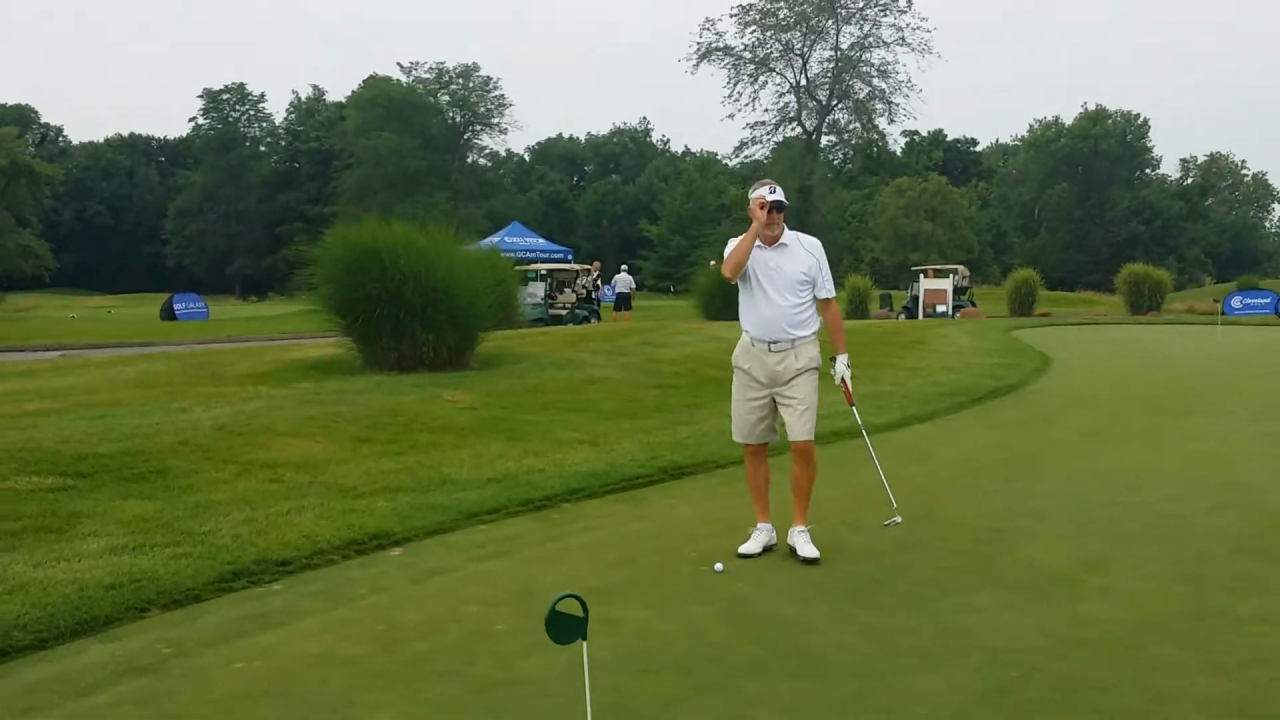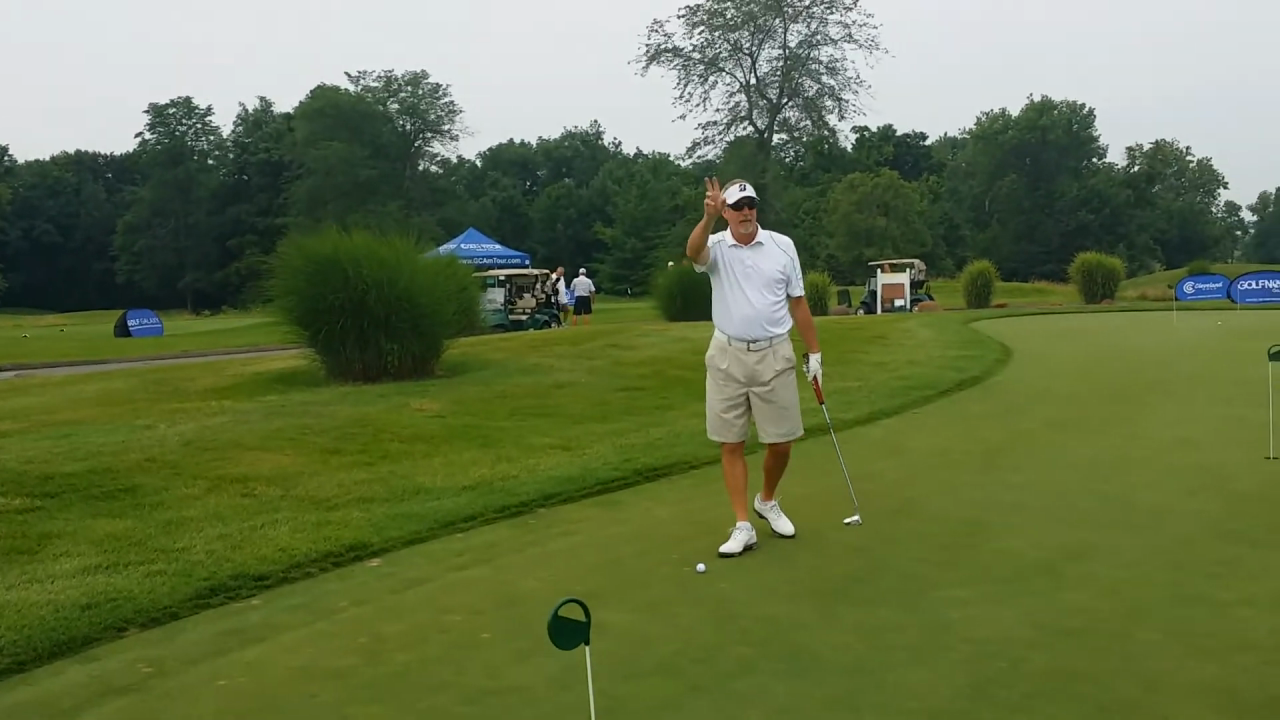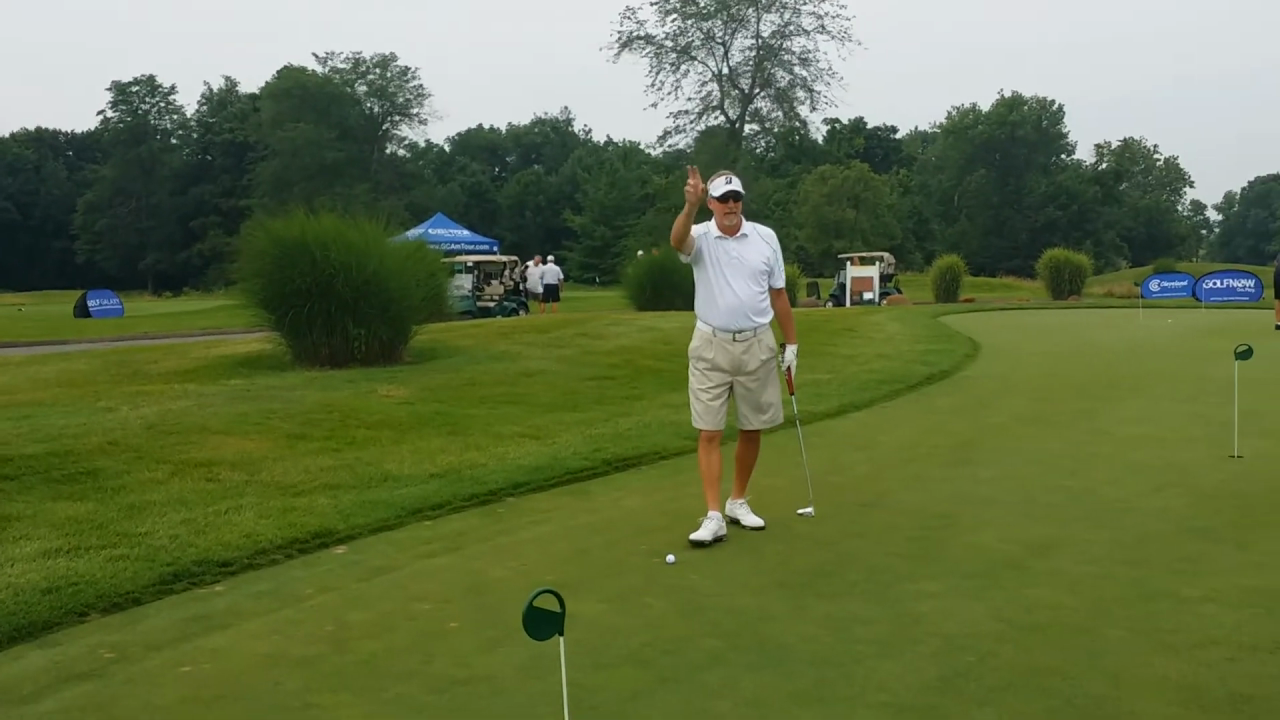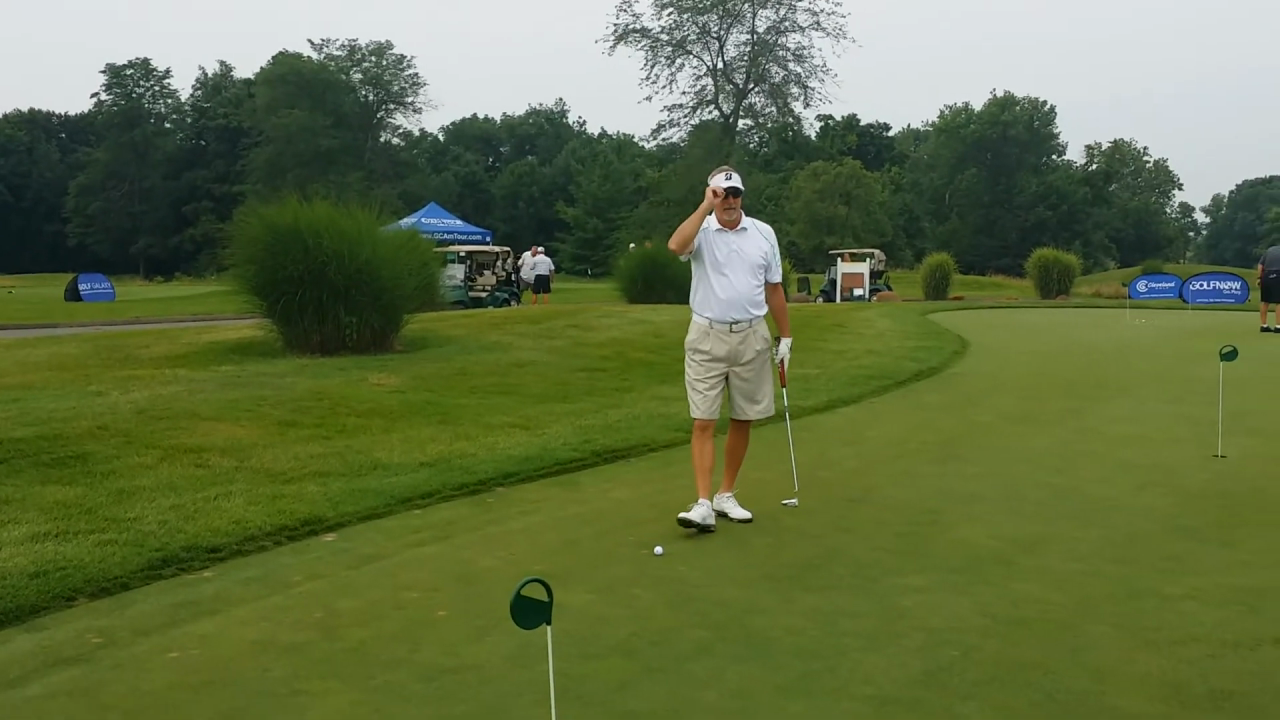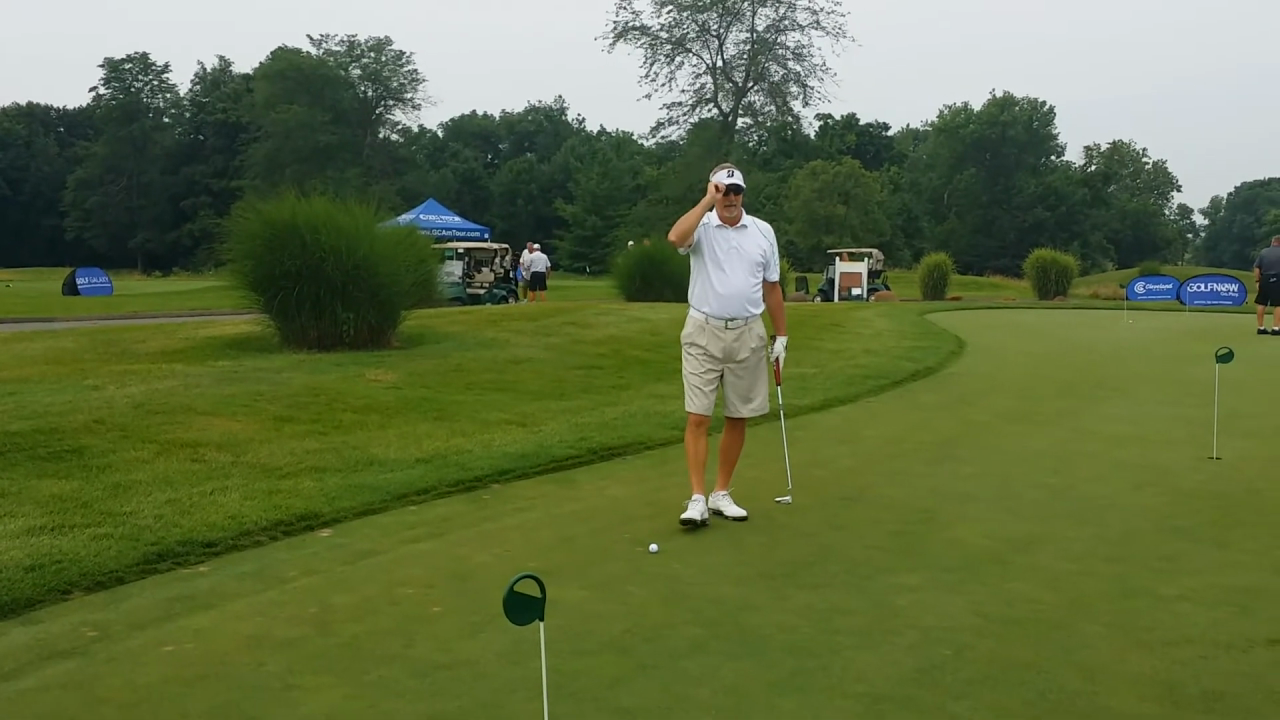
dt=0.3s
person 1, frame 1
left shoulder: (810, 246)
right shoulder: (739, 245)
left elbow: (828, 305)
right elbow: (729, 272)
left wrist: (842, 356)
right wrist: (756, 226)
left hip: (798, 357)
right hip: (752, 357)
left knee: (803, 445)
right knee: (753, 447)
left ankle: (800, 530)
right ankle: (764, 529)
person 1, frame 2
left shoulder: (783, 245)
right shoulder: (715, 247)
left elbow: (798, 304)
right elbow: (693, 251)
left wrist: (814, 353)
right wrist: (709, 215)
left hip: (774, 355)
right hip: (727, 357)
left knee: (780, 442)
right knee: (731, 446)
left ankle: (768, 501)
right ankle: (743, 527)
person 1, frame 3
left shoulder: (766, 237)
right shoulder: (700, 237)
left elbow: (779, 295)
right elbow: (677, 241)
left wrist: (791, 344)
right wrist: (690, 205)
left hip: (757, 345)
right hip: (710, 347)
left knee: (752, 430)
right knee: (709, 434)
left ankle: (738, 501)
right ankle: (714, 517)
person 1, frame 4
left shoulder: (764, 233)
right shoulder: (700, 231)
left elbow: (774, 290)
right elbow: (675, 246)
left wrist: (785, 338)
right wrist: (706, 206)
left hip: (752, 338)
right hip: (707, 338)
left knee: (742, 421)
right knee: (703, 423)
left ankle: (726, 495)
right ankle: (703, 505)
person 1, frame 5
left shoulder: (763, 232)
right shoulder: (700, 227)
left elbow: (772, 289)
right elbow: (675, 238)
left wrist: (781, 337)
right wrist: (708, 201)
left hip: (748, 335)
right hip: (703, 333)
left knee: (738, 419)
right knee: (697, 418)
left ankle: (721, 494)
right ankle: (697, 499)
